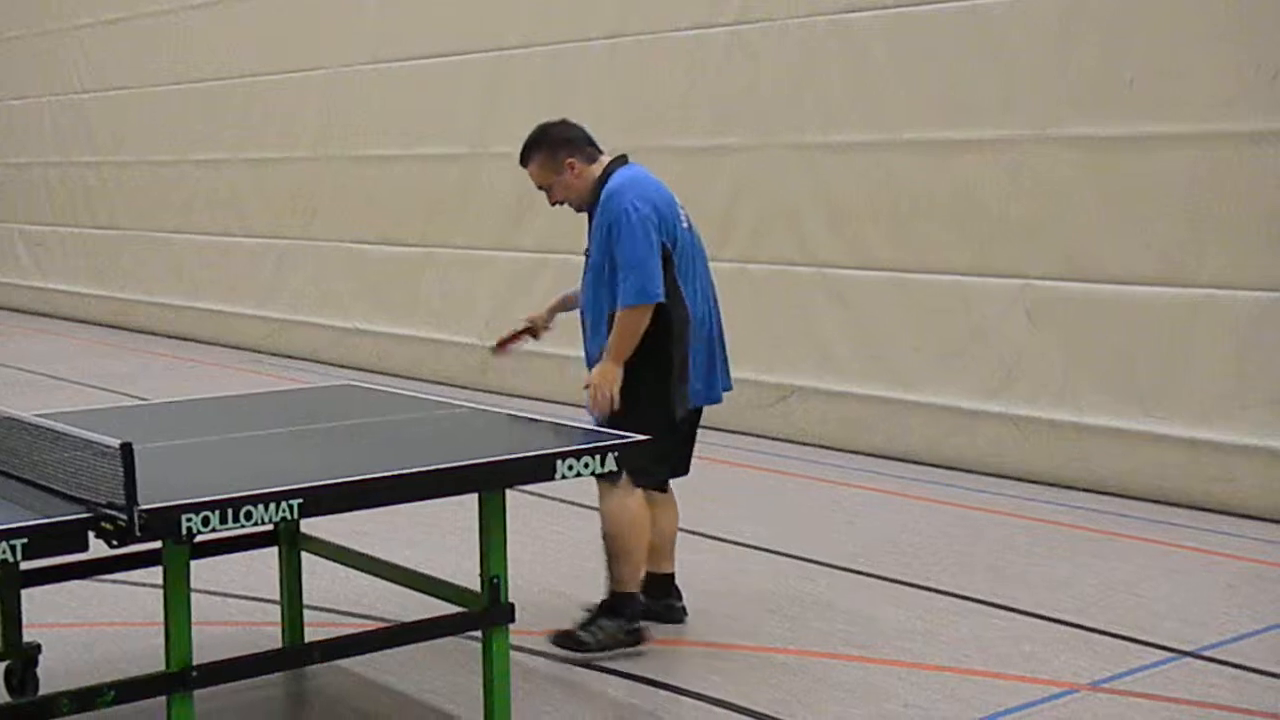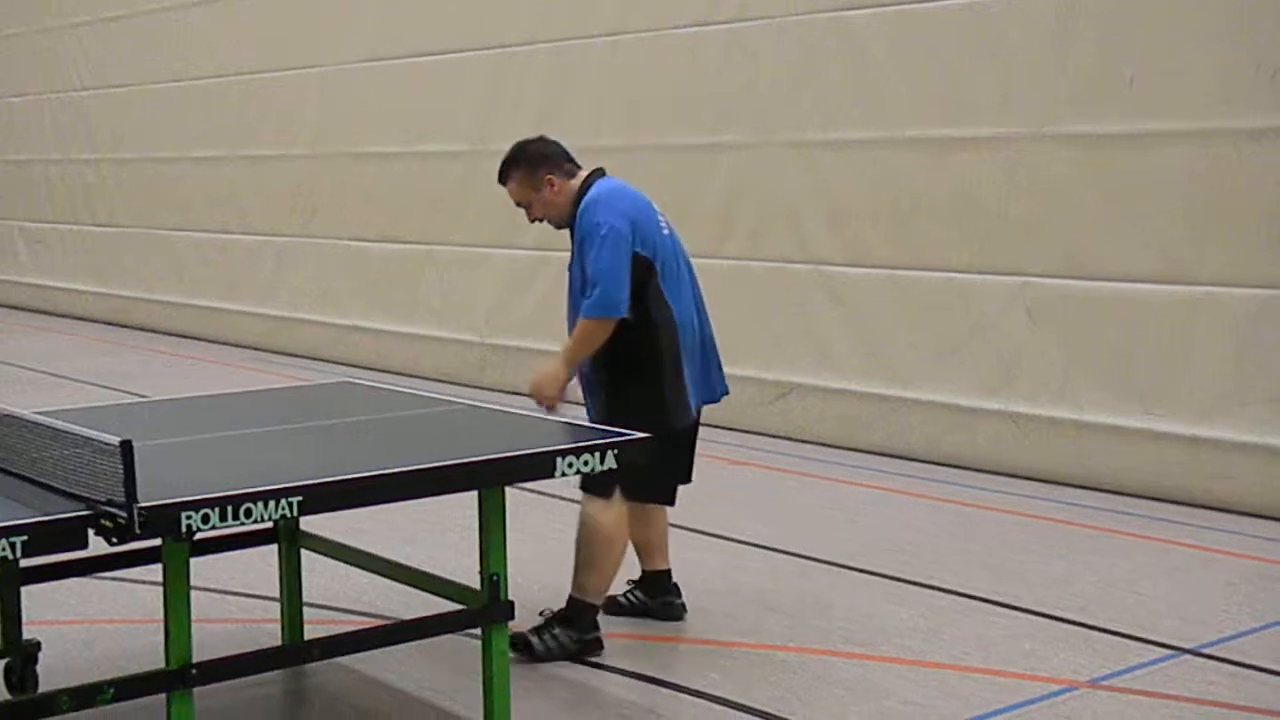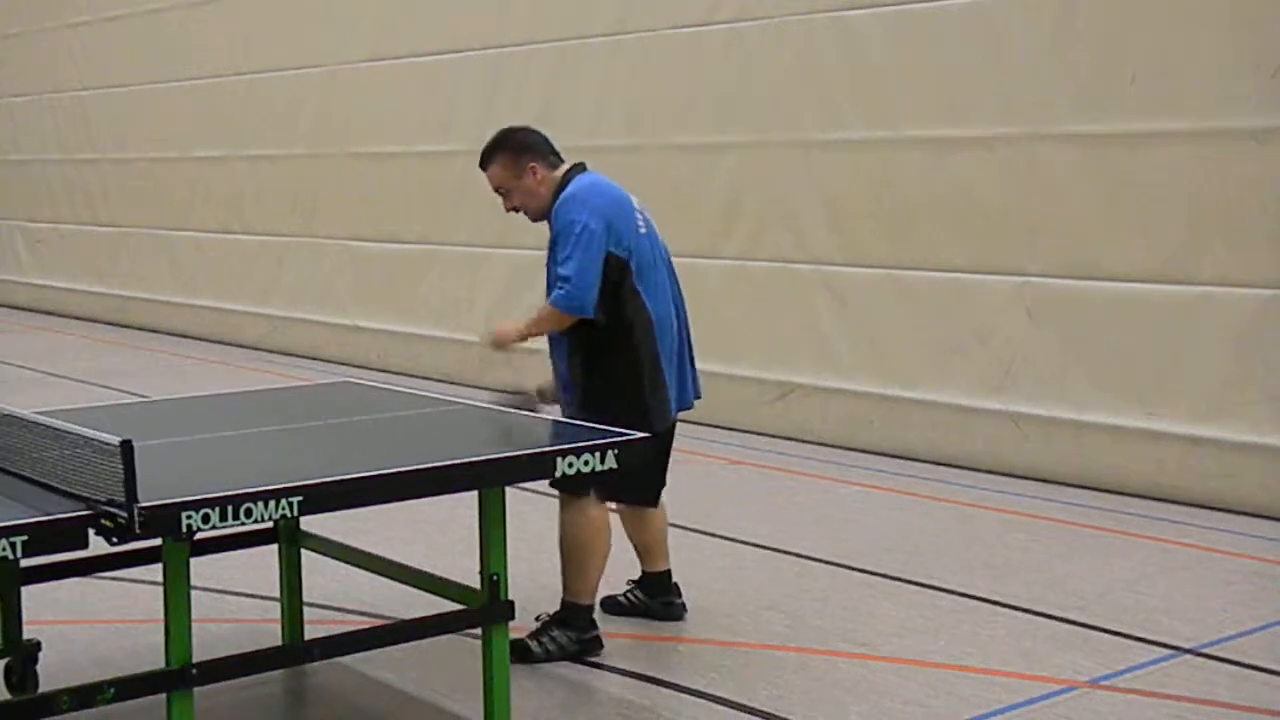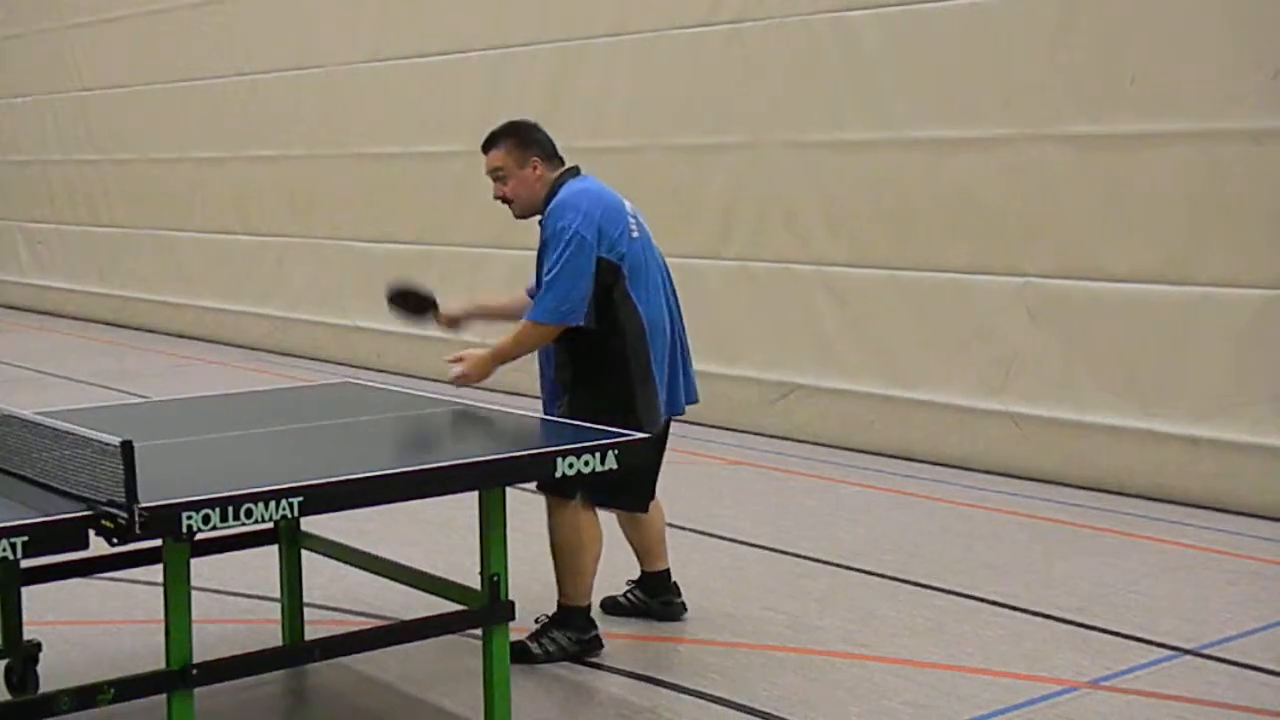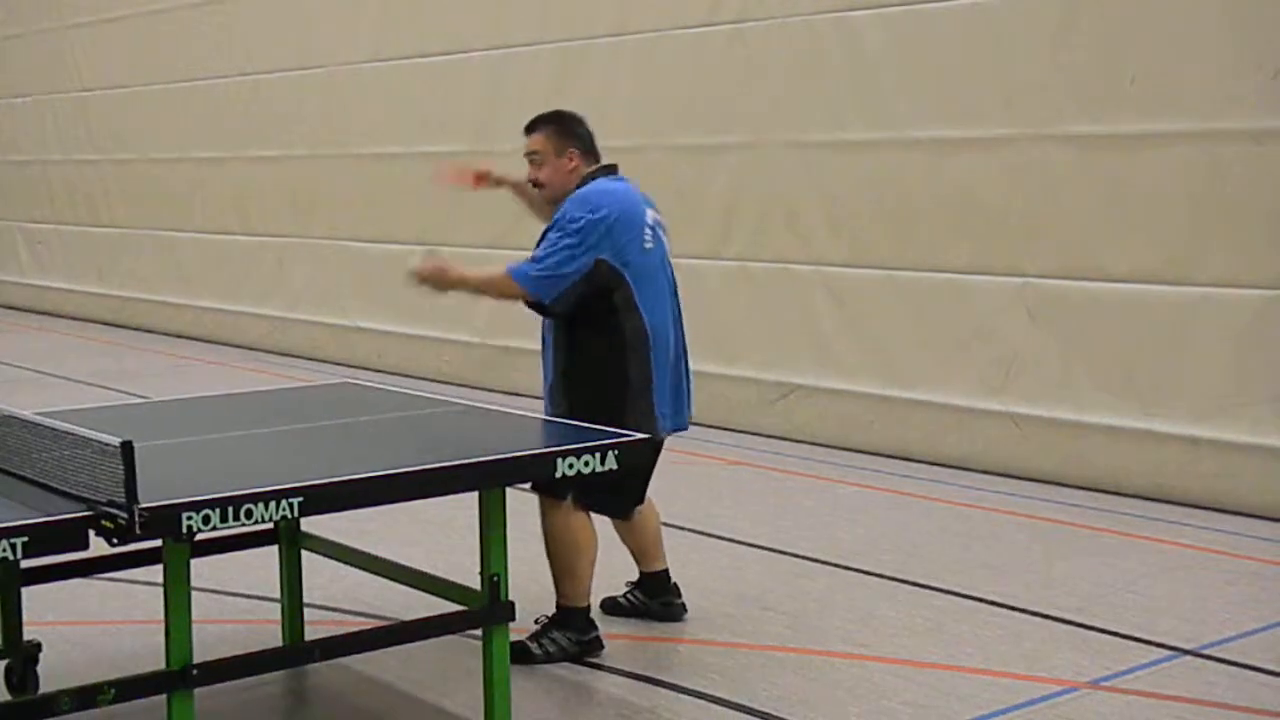
dt=0.3s
person 1, frame 1
left shoulder: (625, 198)
right shoulder: (624, 192)
left elbow: (641, 296)
right elbow: (614, 286)
left wrist: (610, 365)
right wrist: (555, 306)
left hip: (653, 370)
right hip: (670, 369)
left knee: (621, 479)
right knee: (649, 477)
left ankle: (621, 612)
right ankle: (660, 589)
person 1, frame 2
left shoulder: (600, 211)
right shoulder: (607, 203)
left elbow: (605, 310)
left wrist: (562, 370)
right wrist: (565, 364)
left hip: (642, 378)
right hip: (663, 374)
left knee: (606, 489)
right knee: (640, 483)
left ankle: (579, 621)
right ankle: (658, 587)
person 1, frame 3
left shoulder: (579, 205)
right shoulder: (595, 195)
left elbow: (572, 303)
left wrist: (521, 331)
right wrist: (563, 376)
left hip: (623, 377)
right hip: (646, 371)
left knee: (583, 490)
right knee: (634, 484)
left ankle: (576, 623)
right ankle: (658, 588)
person 1, frame 4
left shoulder: (572, 209)
right shoulder: (584, 200)
left elbow: (554, 314)
right elbow: (545, 300)
left wrist: (489, 360)
right wrist: (475, 311)
left hip: (612, 381)
right hip: (636, 374)
left knee: (569, 492)
right knee: (626, 486)
left ankle: (573, 624)
right ankle: (658, 588)
person 1, frame 5
left shoulder: (595, 204)
right shoulder: (618, 198)
left elbow: (534, 280)
left wrist: (454, 279)
right wrist: (516, 187)
left hip: (611, 388)
right hip: (640, 383)
left knee: (563, 495)
right knee: (620, 490)
left ankle: (573, 625)
right ankle: (658, 589)
